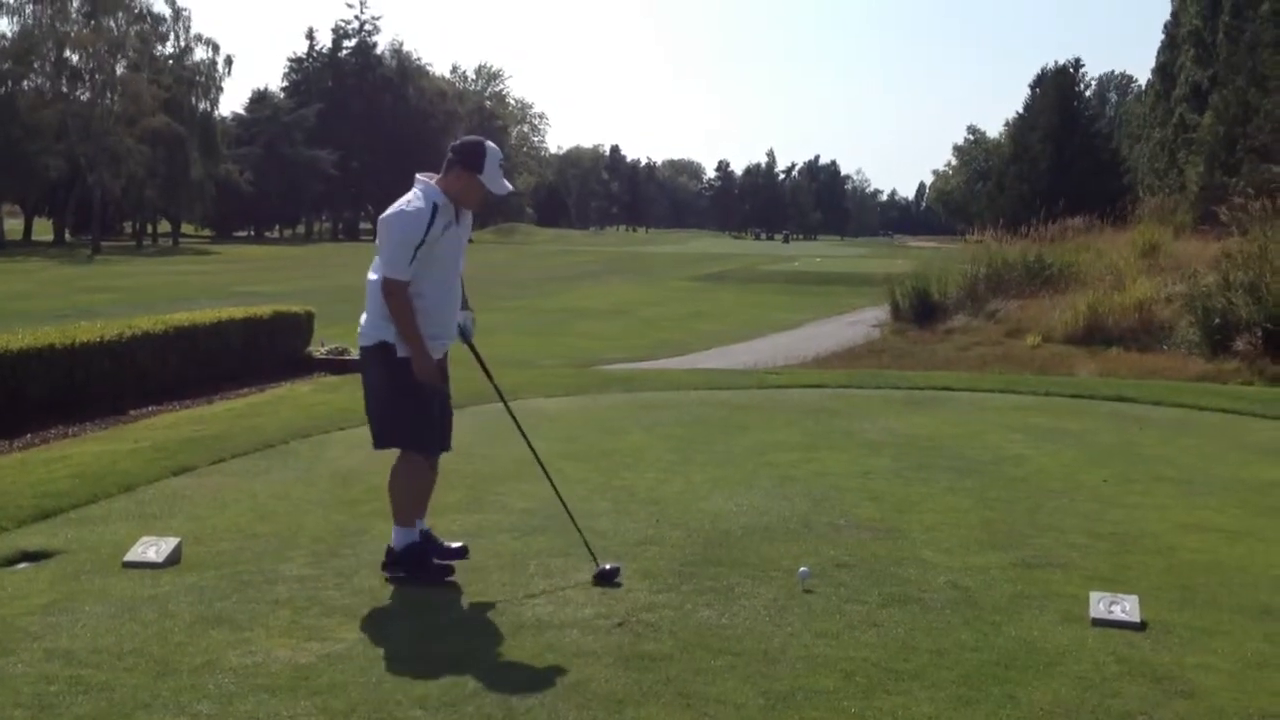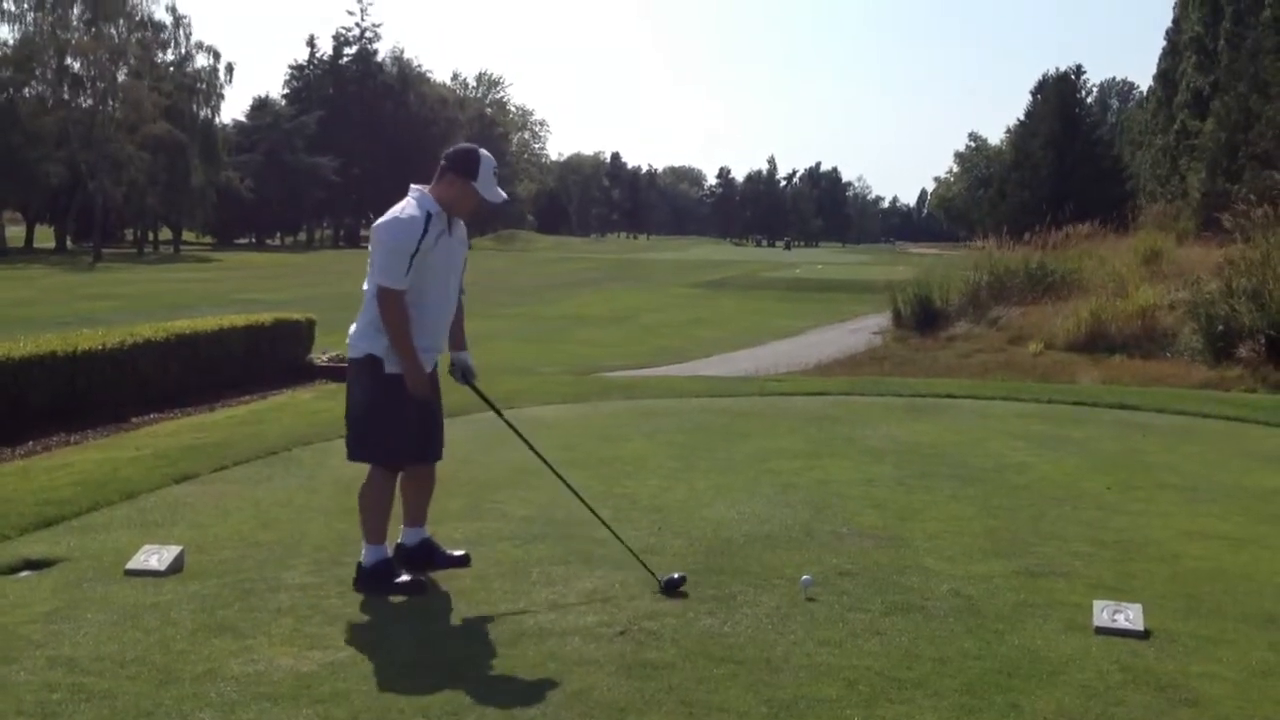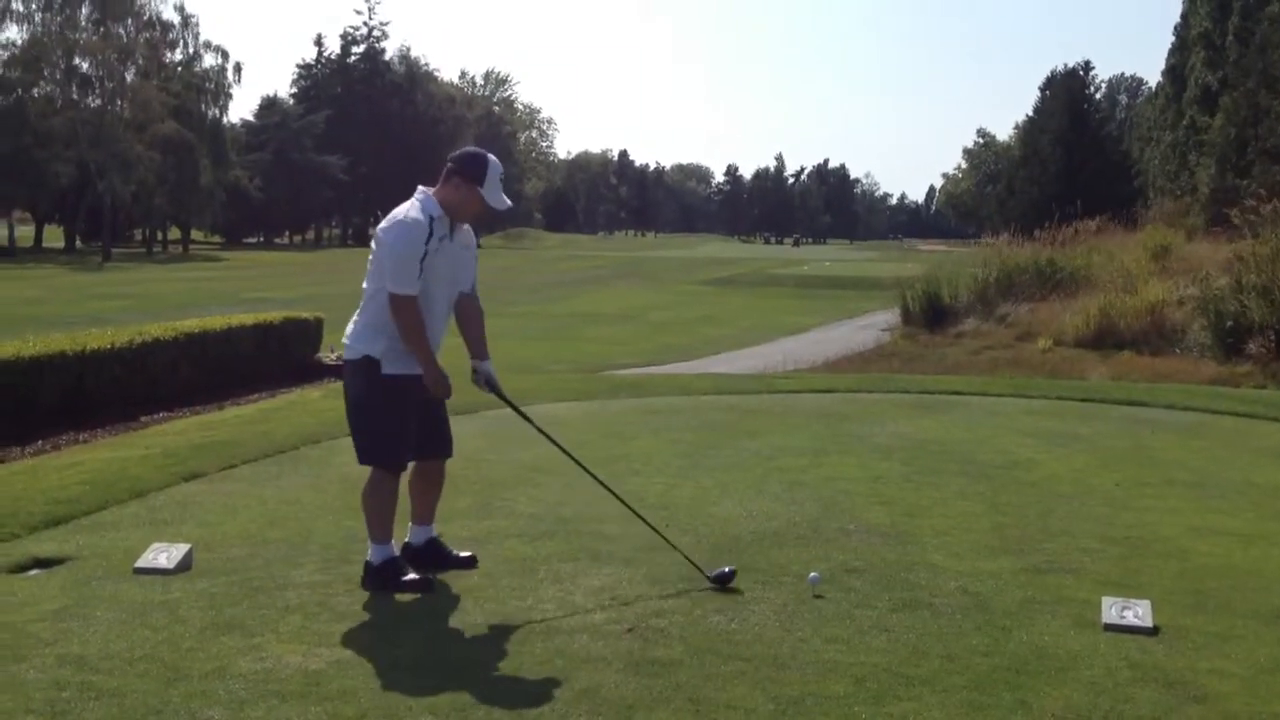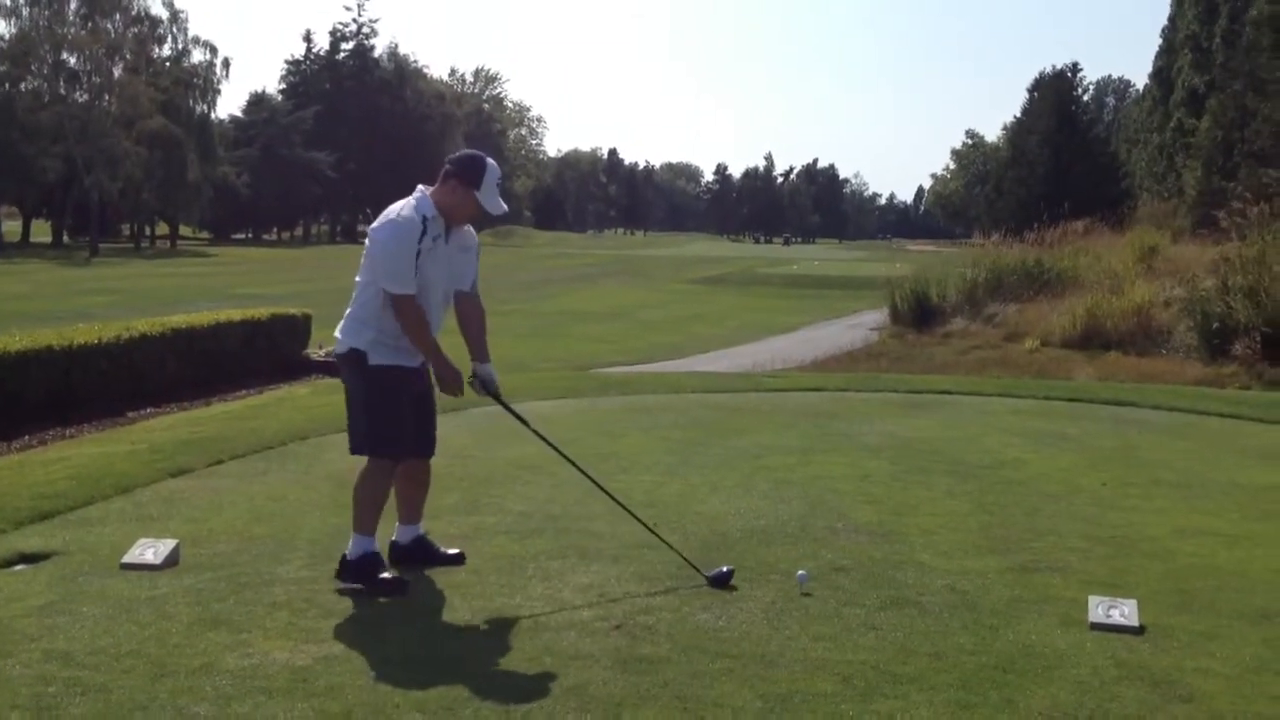
dt=0.4s
person 1, frame 1
left shoulder: (459, 213)
right shoulder: (411, 216)
right elbow: (394, 290)
left wrist: (463, 310)
right wrist: (418, 354)
left hip: (429, 348)
right hip: (396, 349)
left knee: (430, 448)
right knee: (414, 448)
left ankle: (415, 534)
right ankle: (403, 548)
person 1, frame 2
left shoulder: (455, 227)
right shoulder: (404, 224)
right elbow: (389, 300)
left wrist: (459, 351)
right wrist: (409, 366)
left hip: (422, 362)
right hip: (385, 363)
left knee: (423, 459)
right knee: (387, 464)
left ankle: (414, 543)
right ankle: (373, 563)
person 1, frame 3
left shoulder: (461, 234)
right shoulder: (408, 227)
left elbow: (466, 301)
right elbow: (404, 306)
left wrist: (481, 361)
right wrist: (432, 369)
left hip: (417, 364)
right hip: (379, 361)
left knee: (434, 455)
right knee: (388, 464)
left ankle: (421, 543)
right ankle: (381, 562)
person 1, frame 4
left shoulder: (463, 236)
right shoulder: (401, 225)
left elbow: (468, 301)
right elbow: (404, 305)
left wrist: (483, 364)
right wrist: (442, 364)
left hip: (411, 357)
right hip: (371, 352)
left knee: (418, 454)
right knee: (386, 455)
left ankle: (409, 539)
right ankle: (359, 556)
